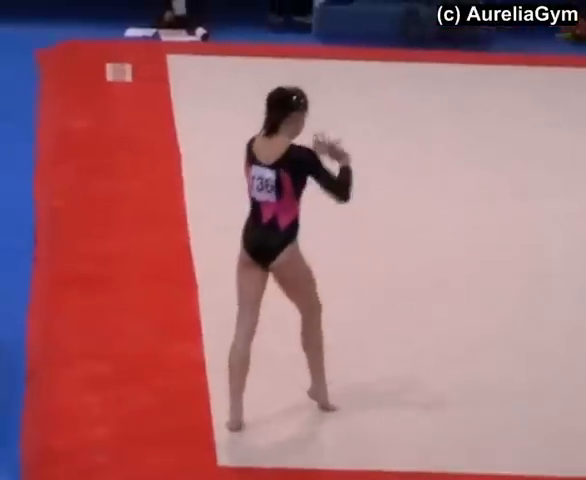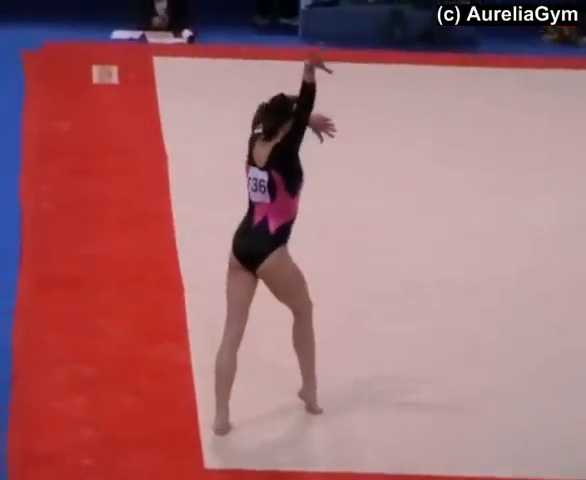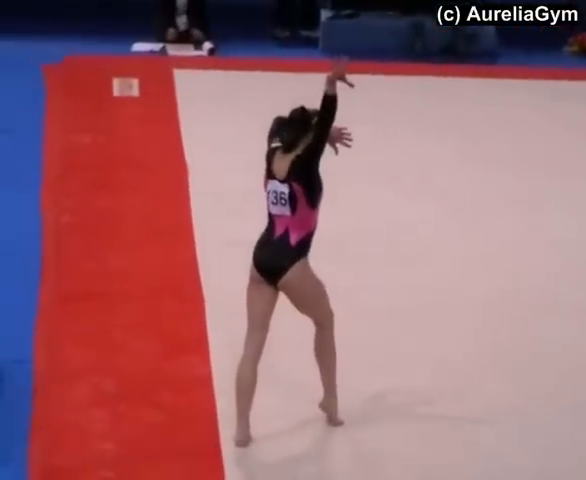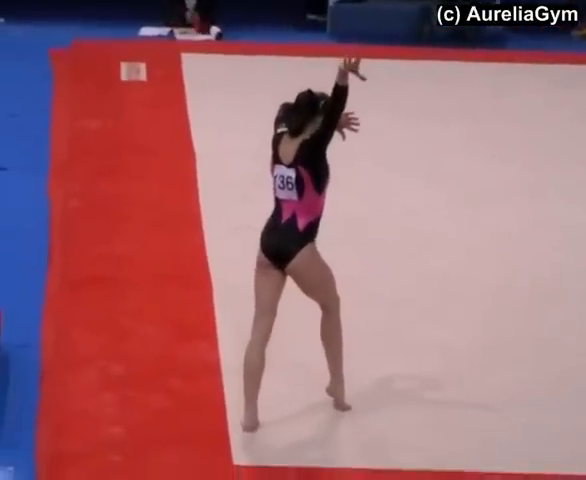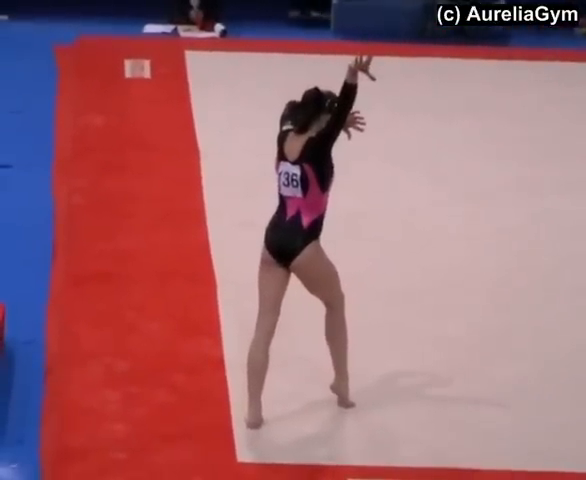
dt=1s
person 1, frame 1
left shoulder: (252, 147)
right shoulder: (301, 156)
right elbow: (342, 193)
right wrist: (343, 161)
left hip: (251, 242)
right hip: (281, 248)
left knee: (244, 328)
right knee: (311, 312)
left ankle: (235, 412)
right ankle: (319, 390)
person 1, frame 2
left shoulder: (255, 145)
right shoulder: (285, 152)
left elbow: (265, 113)
right elbow: (301, 113)
left wrist: (307, 118)
right wrist: (309, 74)
left hip: (241, 245)
right hip: (269, 251)
left knee: (232, 332)
right knee: (303, 311)
left ankle: (221, 416)
right ankle: (309, 391)
person 1, frame 3
left shoulder: (273, 158)
right shoulder: (304, 165)
left elbow: (289, 127)
right elbow: (323, 129)
left wrist: (324, 134)
right wrist: (332, 85)
left hip: (262, 258)
right hip: (289, 263)
left knee: (253, 345)
right knee: (324, 322)
left ankle: (242, 428)
right ankle: (330, 402)
person 1, frame 4
left shoulder: (280, 141)
right shoulder: (312, 149)
left elbow: (297, 117)
right elbow: (330, 118)
left wrist: (333, 121)
right wrist: (343, 79)
left hip: (270, 241)
right hip: (297, 247)
left knee: (260, 328)
right knee: (331, 307)
left ankle: (249, 413)
right ankle: (337, 387)
person 1, frame 5
left shoulder: (285, 139)
right shoulder: (317, 147)
left elbow: (305, 117)
right elbow: (340, 115)
left wrist: (339, 121)
right wrist: (352, 78)
left hip: (273, 238)
right hip: (301, 244)
left knee: (264, 325)
right knee: (335, 304)
left ankle: (253, 409)
right ankle: (341, 383)
